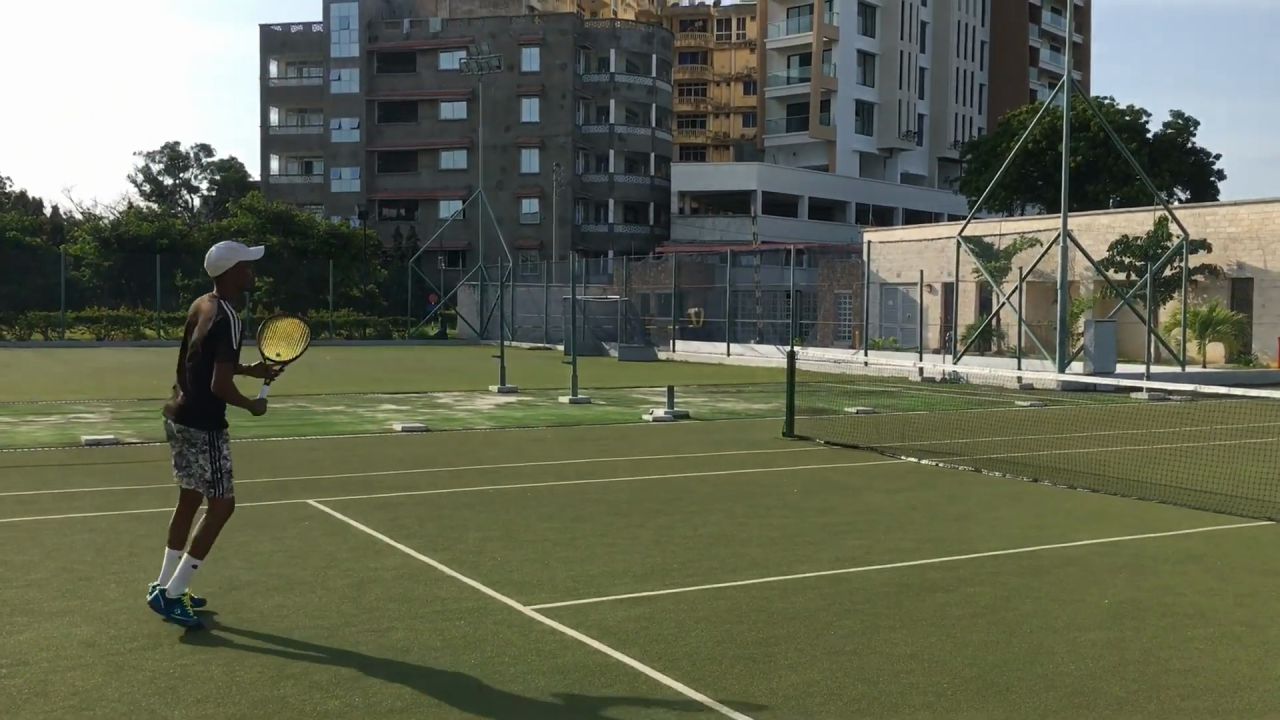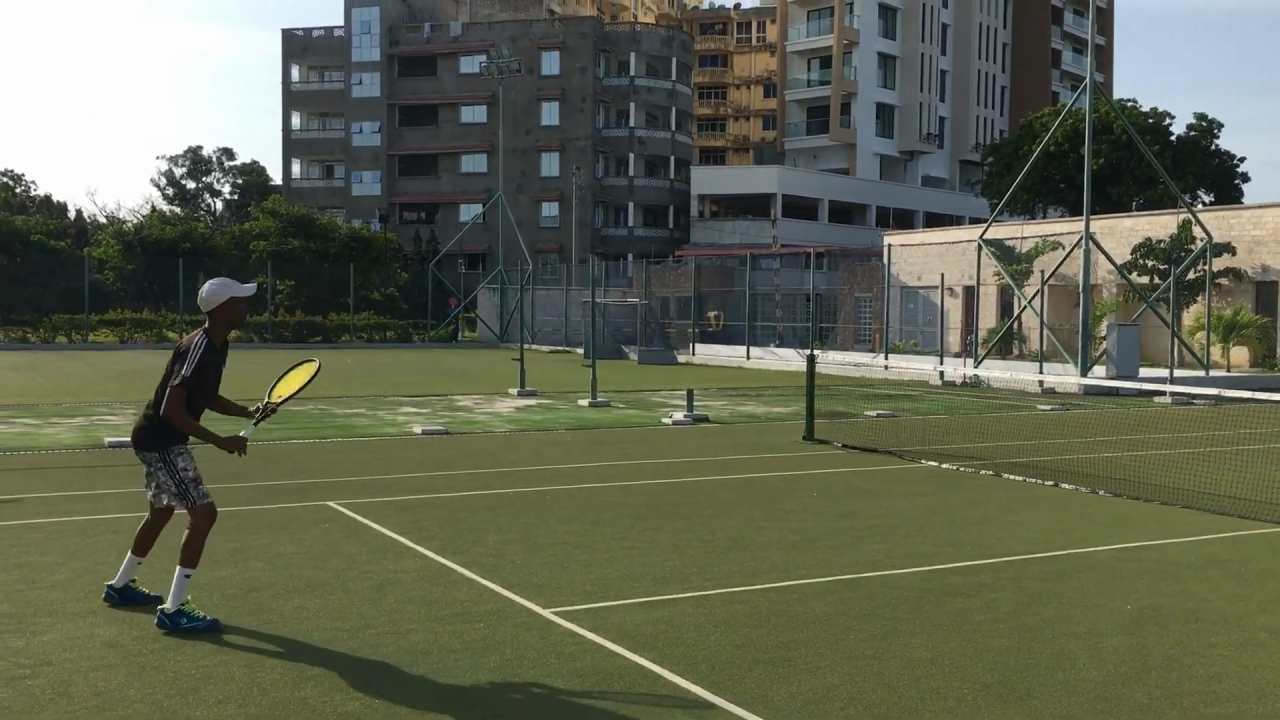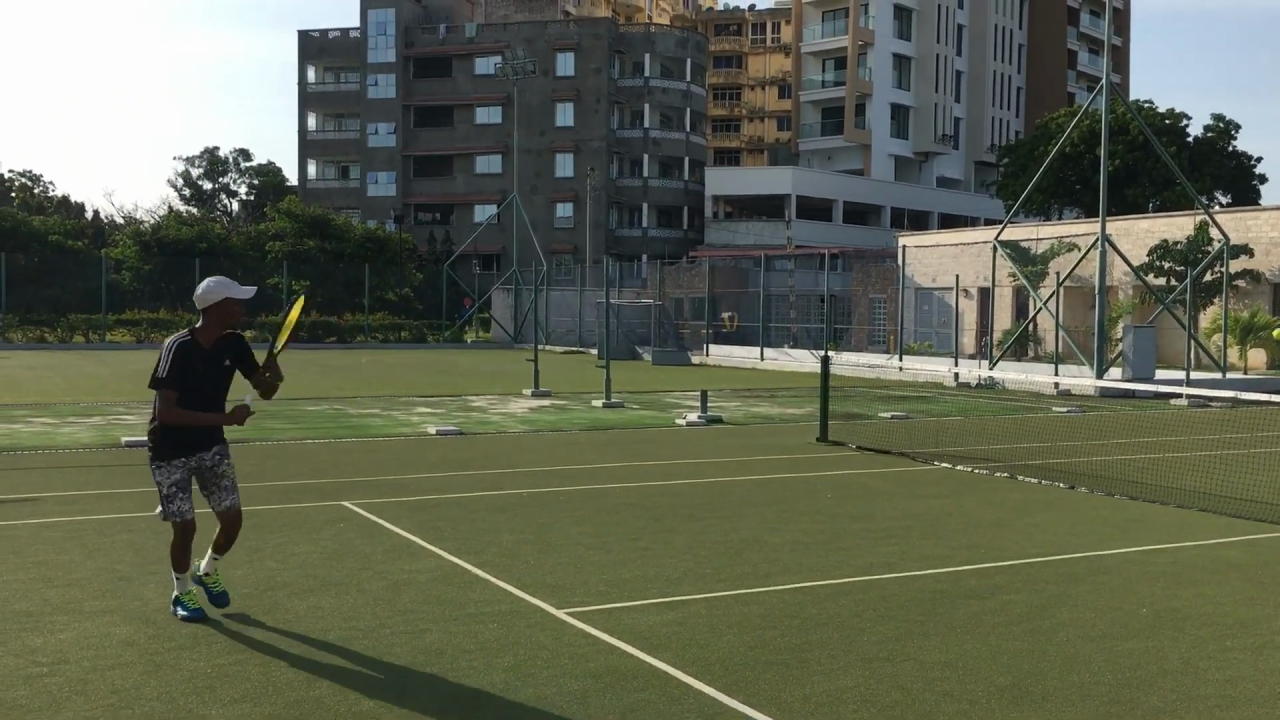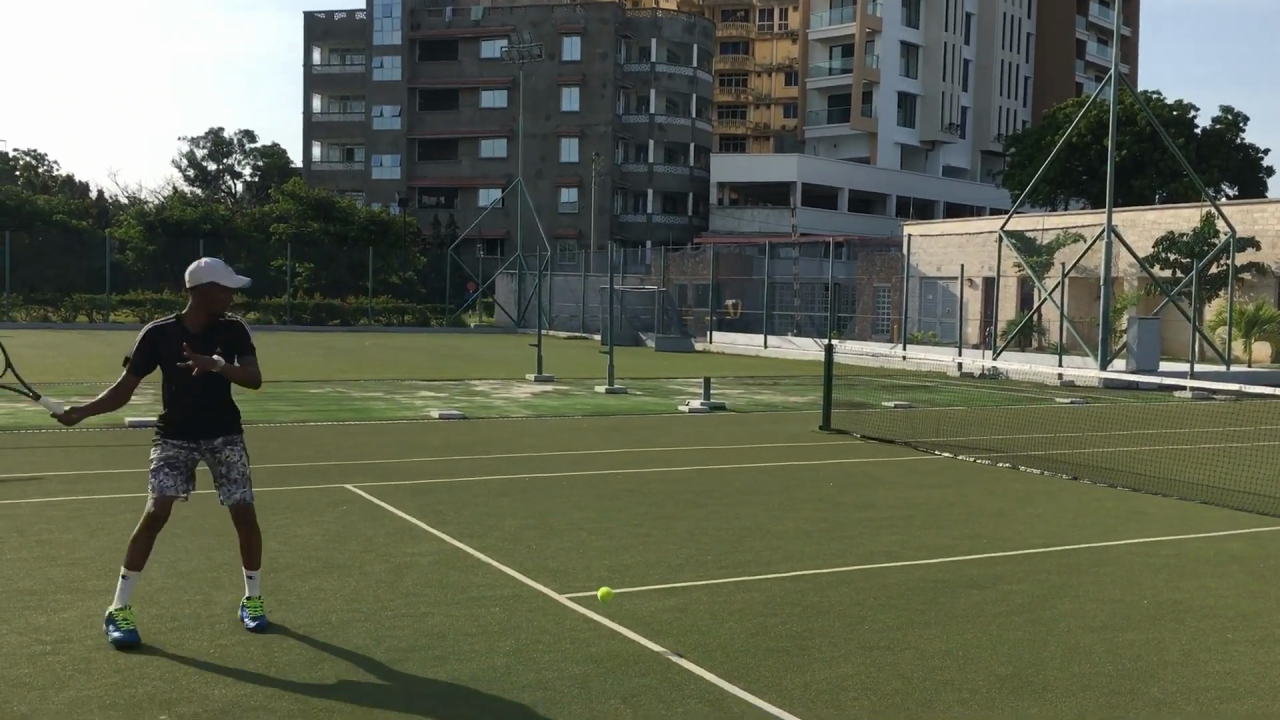
dt=0.4s
person 1, frame 1
left shoulder: (200, 306)
right shoulder: (228, 317)
right elbow: (220, 386)
left wrist: (249, 369)
right wrist: (251, 405)
left hip: (179, 415)
right hip: (203, 423)
left knee: (190, 499)
right knee: (221, 506)
left ankle: (165, 587)
right ankle: (172, 594)
person 1, frame 2
left shoulder: (217, 345)
right shoulder: (198, 348)
left elbow: (209, 399)
right elbow: (170, 410)
left wrist: (249, 412)
right wrist: (220, 441)
left hip: (160, 440)
right hip: (159, 440)
left knee: (161, 511)
right knee: (203, 515)
left ankle: (121, 585)
right ankle: (174, 608)
person 1, frame 3
left shoulder: (234, 344)
right shoulder: (176, 348)
left elbow: (264, 391)
right elbow: (165, 412)
left wrist: (271, 376)
right wrist: (222, 418)
left hip: (211, 445)
right hip: (171, 450)
left knee: (232, 519)
right knee: (185, 527)
left ankle: (207, 571)
right ankle: (182, 593)
person 1, frame 4
left shoulder: (233, 329)
right shoulder: (158, 333)
left elbow: (254, 379)
right elbow: (123, 390)
left wrist: (217, 366)
right wrist: (83, 411)
left hip: (225, 435)
right hip: (174, 436)
left knee: (245, 515)
right knee: (156, 514)
left ankle: (252, 599)
right ankle: (119, 611)
